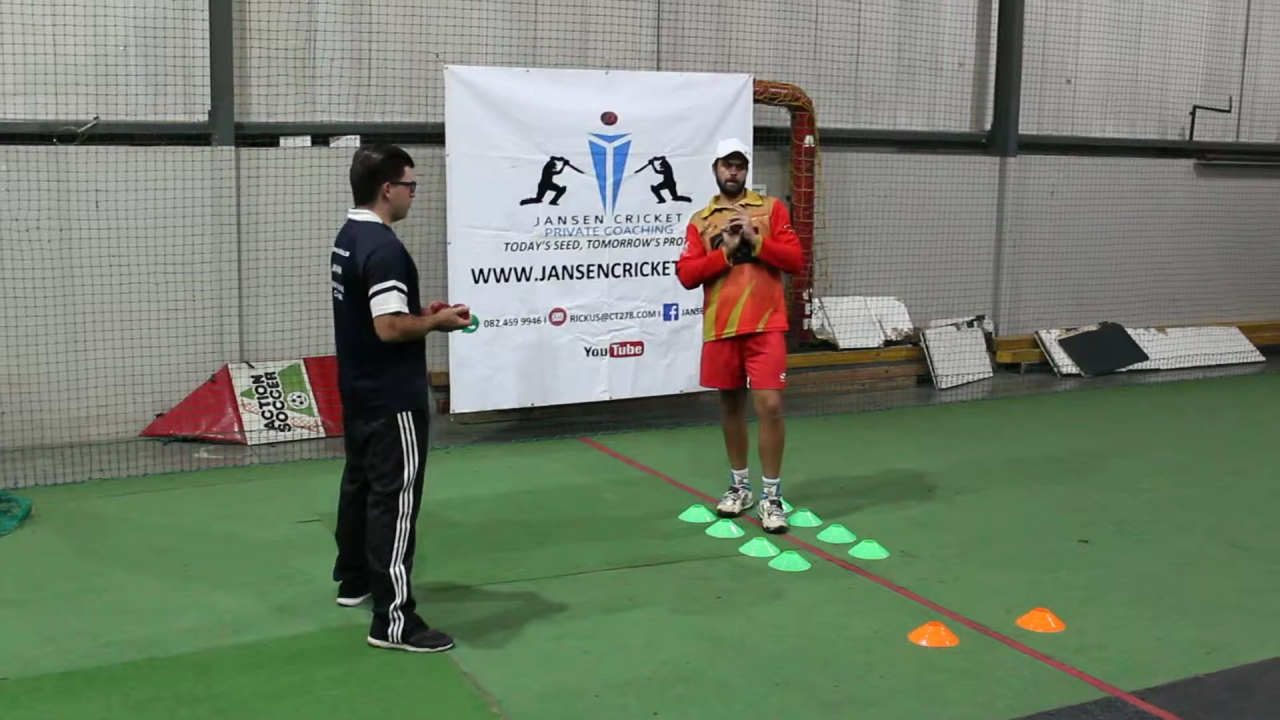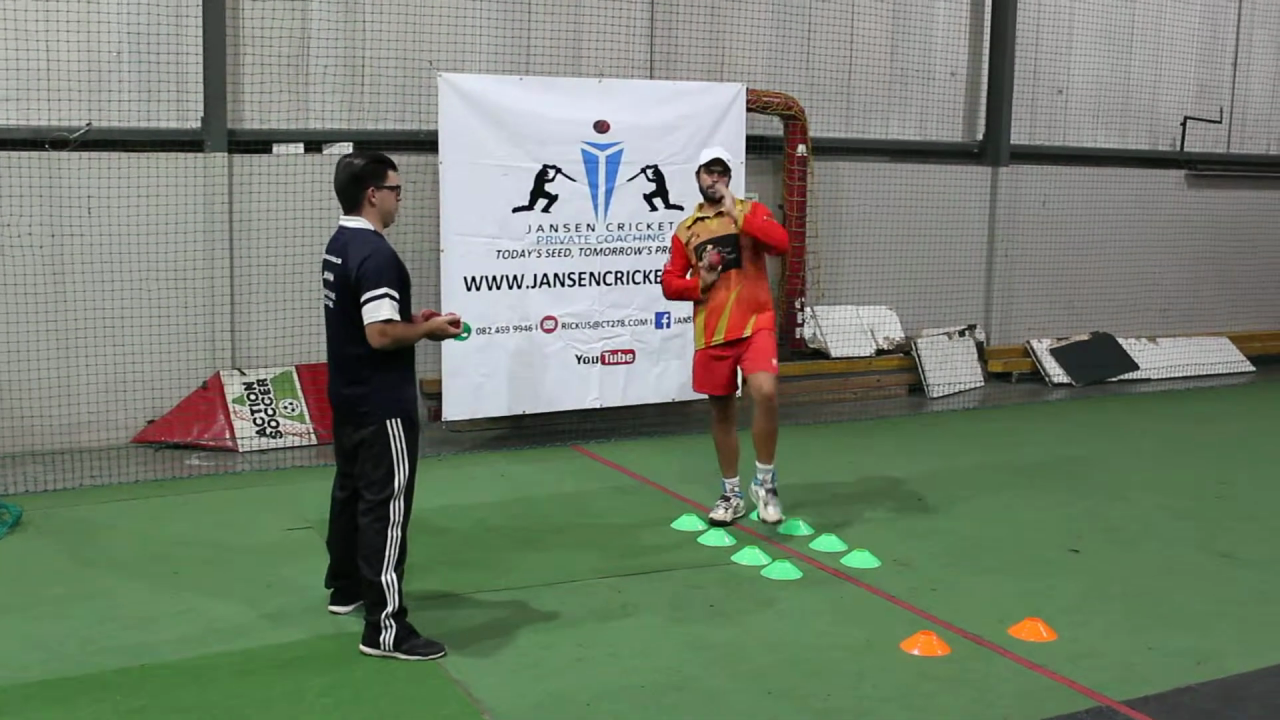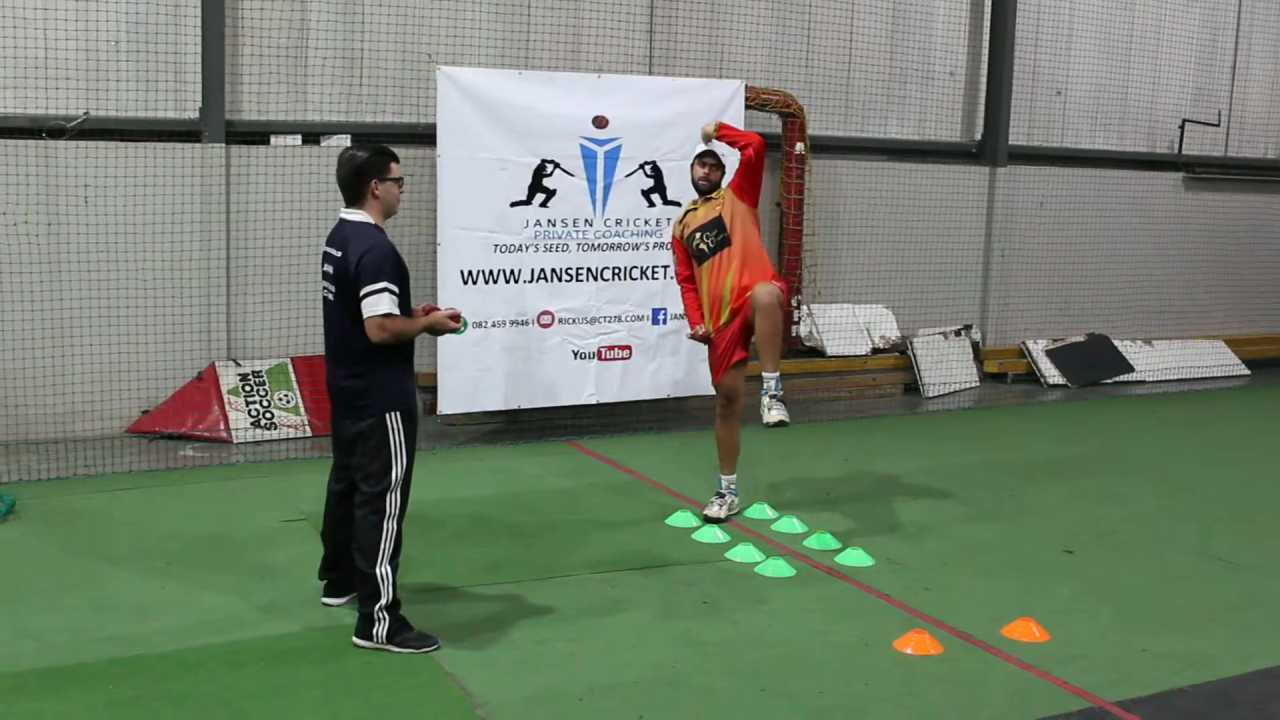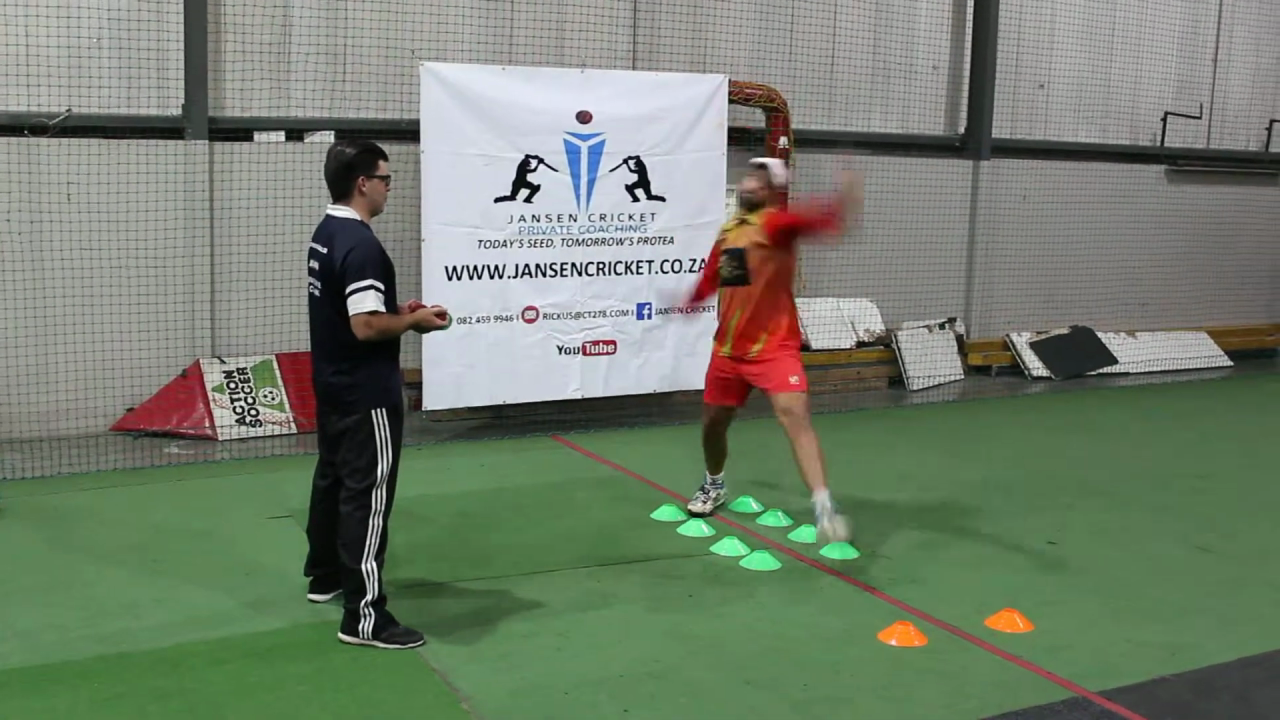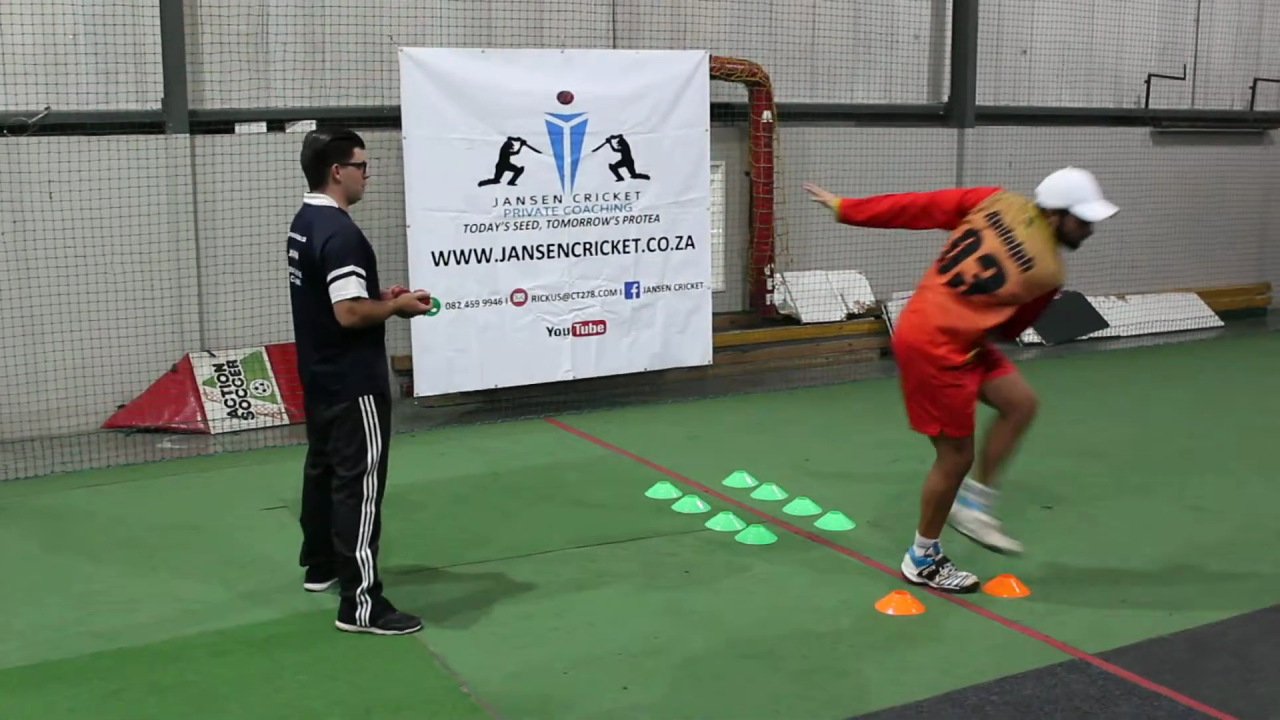
dt=1s
person 1, frame 1
left shoulder: (348, 237)
right shoulder: (384, 248)
right elbow: (389, 328)
left wrist: (419, 312)
right wrist: (438, 322)
left hip: (359, 390)
right hip: (391, 399)
left knee: (360, 483)
right knee: (394, 500)
left ankle: (354, 580)
right ankle: (393, 619)
person 1, frame 2
left shoulder: (339, 245)
right shoulder: (376, 255)
right elbow: (381, 335)
left wrist: (411, 318)
right wrist: (428, 330)
left hip: (349, 397)
right hip: (381, 405)
left knee: (351, 490)
right knee: (385, 508)
left ankle: (346, 587)
right ankle: (385, 627)
person 1, frame 3
left shoulder: (339, 237)
right shoulder: (375, 248)
right elbow: (380, 329)
left wrist: (411, 313)
right wrist: (428, 323)
left hip: (347, 388)
right hip: (380, 397)
left knee: (347, 483)
right knee: (382, 501)
left ankle: (339, 579)
right ankle: (377, 619)
person 1, frame 4
left shoulder: (325, 233)
right shoulder: (361, 245)
right elbow: (365, 327)
left wrist: (395, 310)
right wrist: (414, 321)
left hip: (333, 385)
right hip: (366, 394)
left knee: (333, 479)
right knee: (367, 497)
left ankle: (325, 575)
right ankle: (363, 615)
person 1, frame 5
left shoulder: (304, 222)
right shoulder: (340, 233)
right elbow: (349, 313)
left wrist: (378, 295)
right wrist: (397, 307)
left hip: (319, 374)
right hip: (352, 382)
left knee: (323, 468)
right knee: (358, 484)
left ankle: (320, 564)
right ankle: (360, 602)
person 2, frame 1
left shoulder: (771, 208)
right shoulder: (700, 221)
left elbow: (795, 259)
right elbow: (687, 276)
left wrist: (755, 238)
right wrist: (725, 251)
left hip: (765, 326)
right hip: (720, 329)
left knee: (770, 405)
right knee: (731, 405)
left ankle: (771, 495)
right ankle: (739, 486)
person 2, frame 2
left shoulder: (752, 211)
right shoulder: (685, 230)
left elbow: (781, 244)
right elbow: (669, 284)
left wrist: (739, 217)
right wrist: (699, 285)
left hip: (755, 324)
right hip: (711, 333)
left knee: (765, 393)
right knee: (721, 411)
left ankle: (765, 482)
right ankle: (731, 493)
person 2, frame 3
left shoulder: (739, 195)
right shoulder: (682, 226)
left elbow: (755, 146)
right elbow: (687, 281)
left wrist: (716, 129)
right wrist: (696, 321)
left hip: (755, 301)
right hip: (720, 317)
left knee: (766, 294)
right knee: (727, 399)
left ankle: (772, 391)
right ankle: (728, 490)
person 2, frame 4
left shoulder: (776, 222)
right shoulder: (728, 234)
left elbow: (815, 220)
left wrist: (841, 202)
right wrist: (691, 299)
left hip: (775, 346)
right hip: (731, 348)
left knee: (795, 417)
right knee: (712, 422)
left ankle: (825, 513)
right ankle: (713, 486)
person 2, frame 5
left shoulder: (997, 202)
right shoulder: (1047, 275)
left elbow: (915, 207)
right elbow: (1010, 328)
left wrist: (846, 208)
left hip: (925, 326)
right hip: (935, 348)
left knee: (1021, 403)
right knee: (959, 457)
left ankle: (973, 502)
right ankle: (924, 560)
